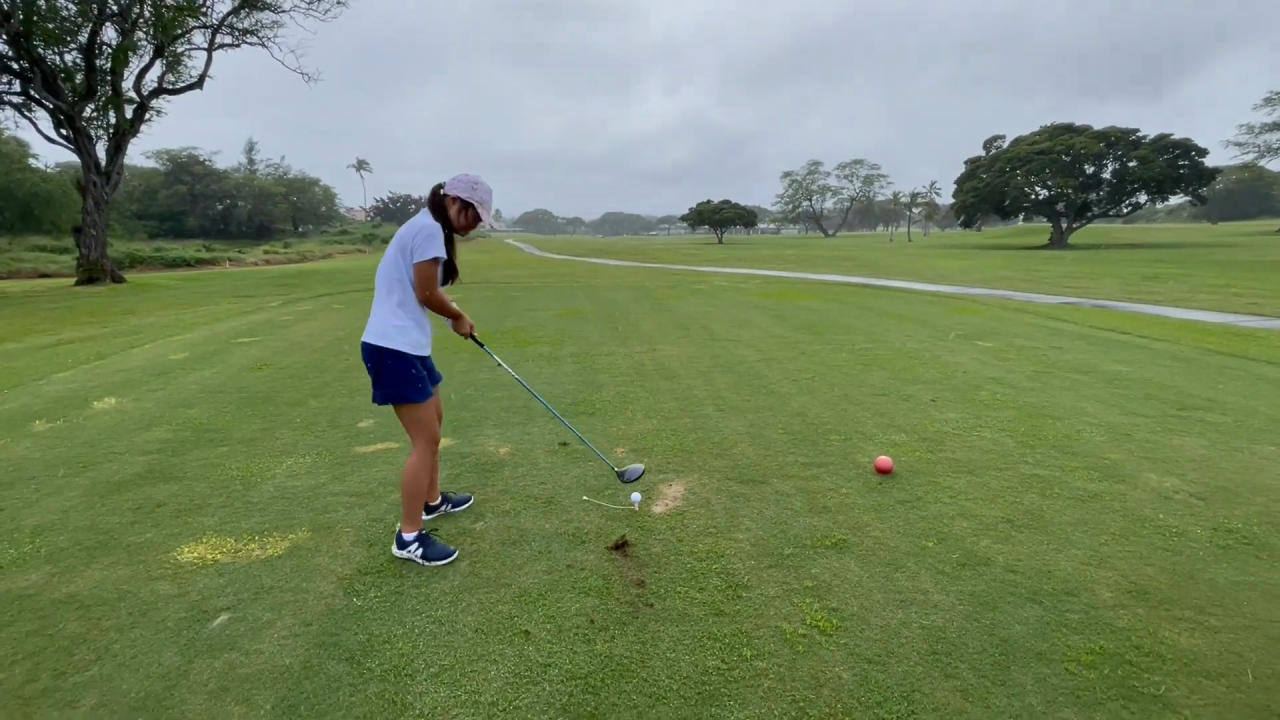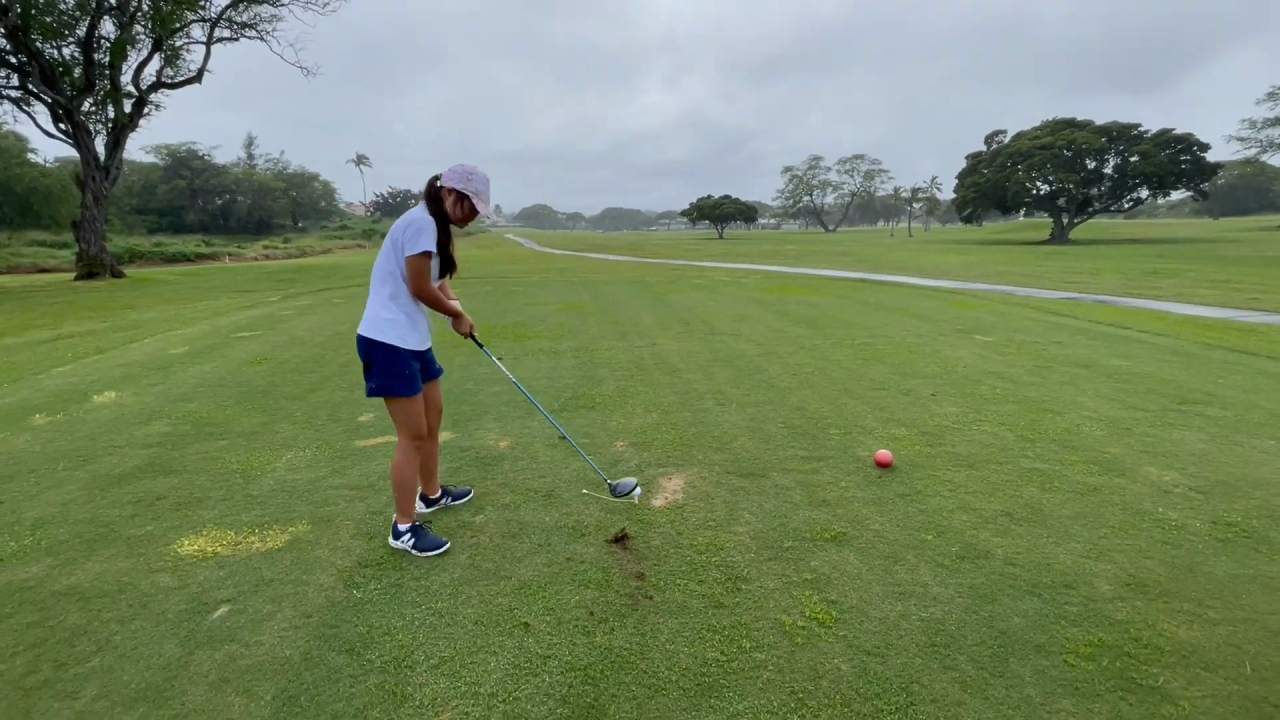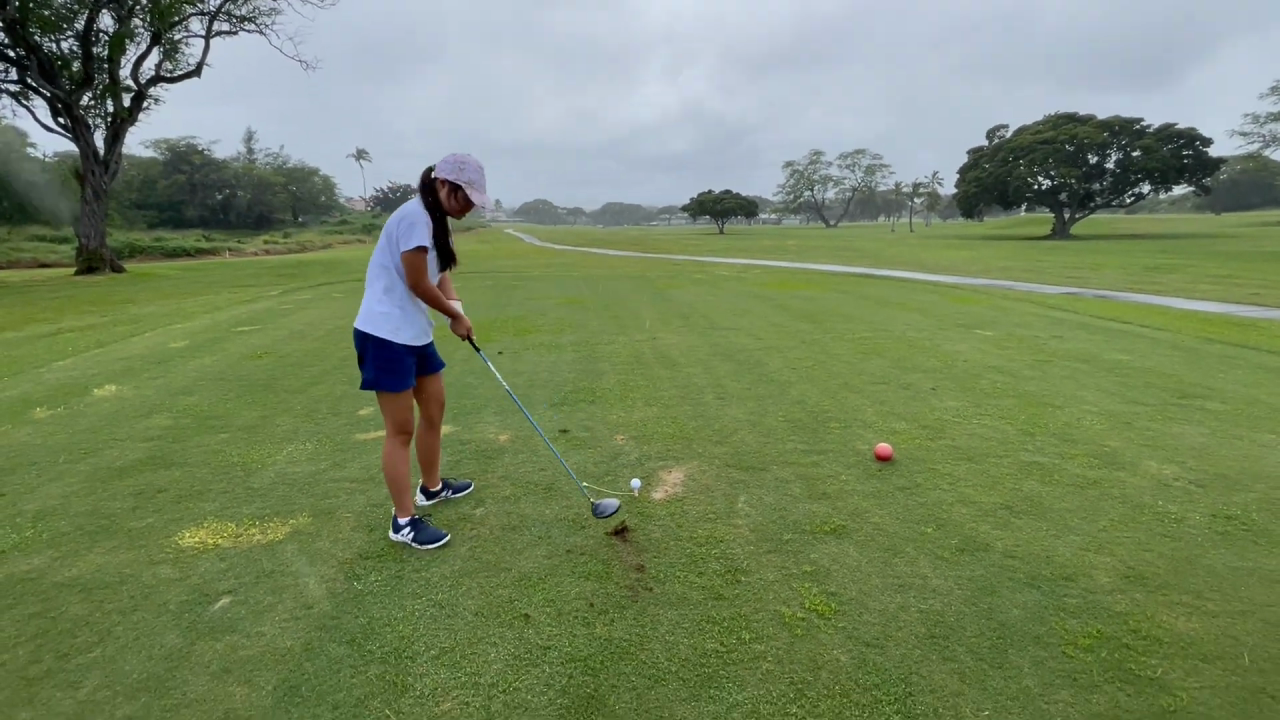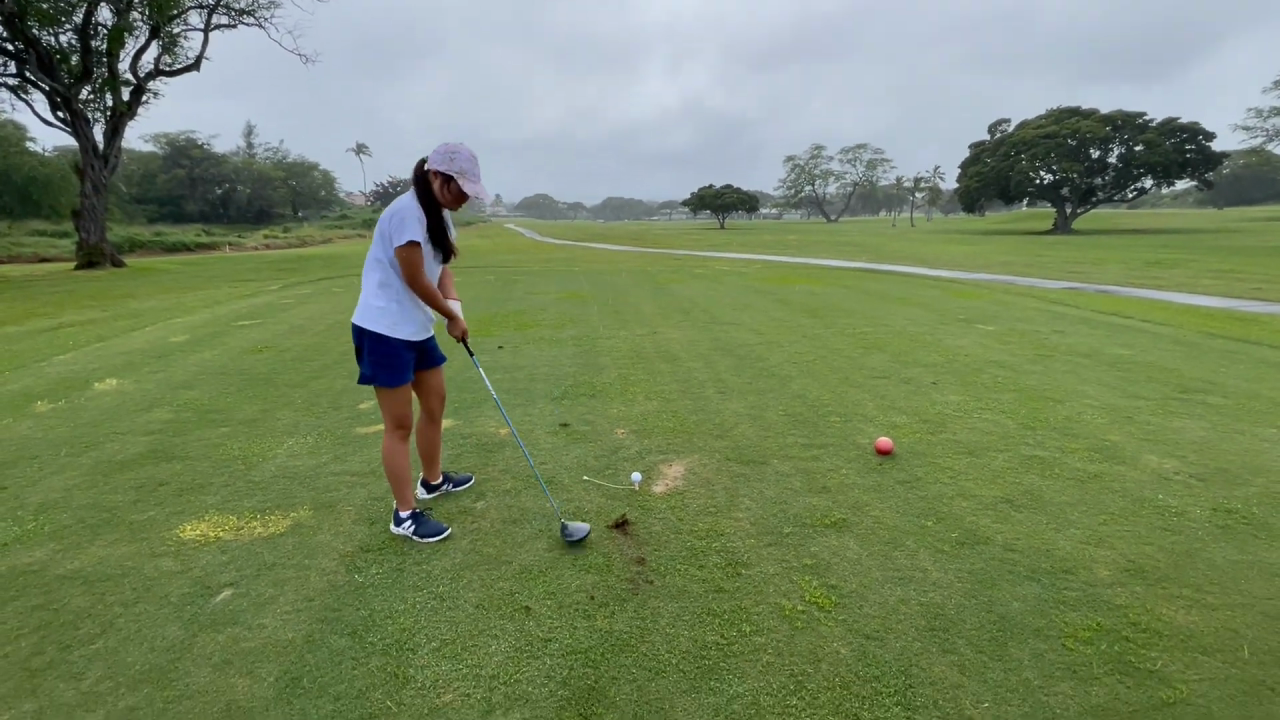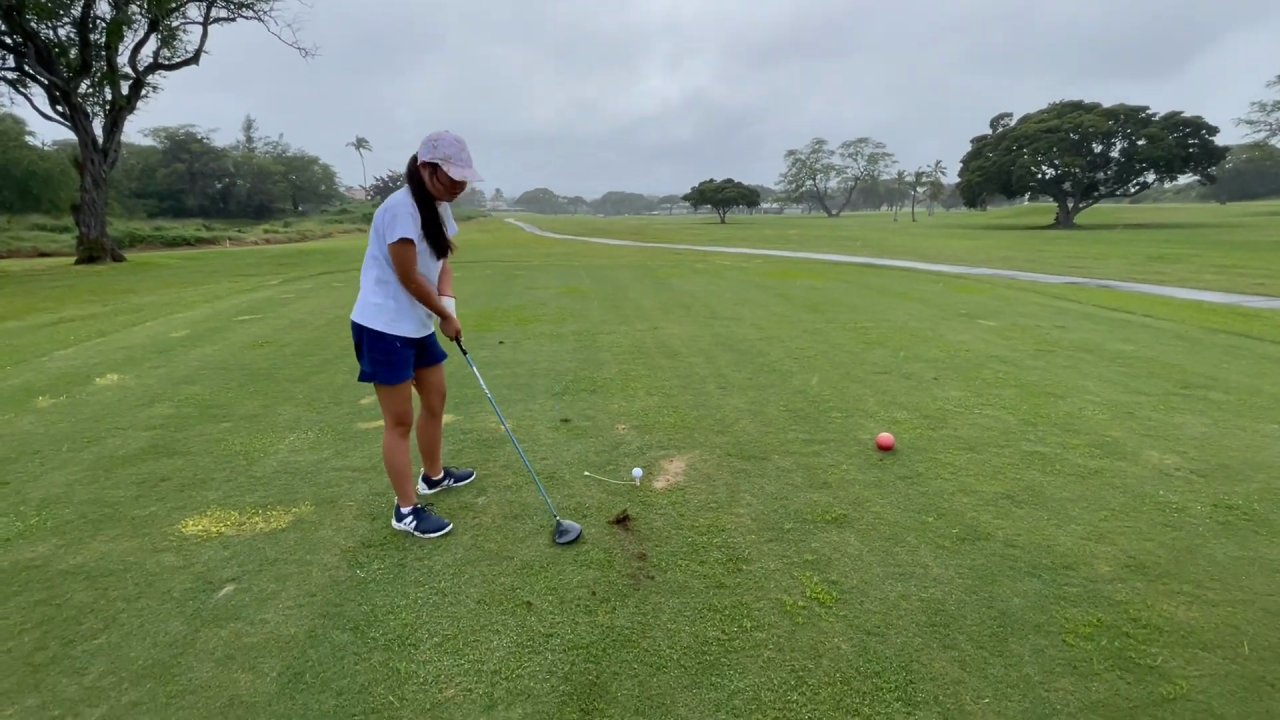
dt=0.1s
person 1, frame 1
left shoulder: (425, 228)
right shoulder: (430, 230)
right elbow: (427, 294)
left wrist: (455, 315)
right wrist: (458, 316)
left hip: (404, 343)
right hip: (395, 347)
left knee: (431, 423)
right knee: (425, 439)
left ankle: (431, 499)
right ankle: (410, 535)
person 1, frame 2
left shoulder: (433, 225)
right shoulder: (421, 223)
left elbow: (436, 281)
right elbow: (420, 289)
left wrist: (455, 306)
right wrist: (457, 313)
left hip: (413, 339)
right hip: (389, 341)
left knee: (432, 416)
right knee: (411, 434)
left ankle: (431, 493)
right ankle: (404, 527)
person 1, frame 3
left shoulder: (432, 219)
right shoulder: (415, 217)
left elbow: (439, 275)
right elbow: (418, 285)
left wrist: (456, 306)
right wrist: (455, 315)
left hip: (414, 333)
right hip: (385, 335)
left knee: (434, 409)
right knee: (401, 429)
left ankle: (432, 486)
right ankle: (404, 520)
person 1, frame 4
left shoulder: (436, 213)
right shoulder: (407, 213)
left elbow: (441, 267)
right elbow: (414, 279)
left wrist: (453, 305)
right wrist: (452, 318)
left hip: (417, 328)
right hip: (385, 330)
left knee: (435, 403)
right knee: (399, 424)
left ankle: (432, 480)
right ankle: (405, 514)
person 1, frame 5
left shoulder: (436, 208)
right shoulder: (401, 209)
left elbow: (440, 262)
right elbow: (406, 277)
left wrist: (447, 302)
right wrist: (446, 317)
left hip: (417, 324)
right hip: (384, 327)
left knee: (435, 399)
right knee: (400, 421)
left ankle: (433, 475)
right ankle: (406, 509)
